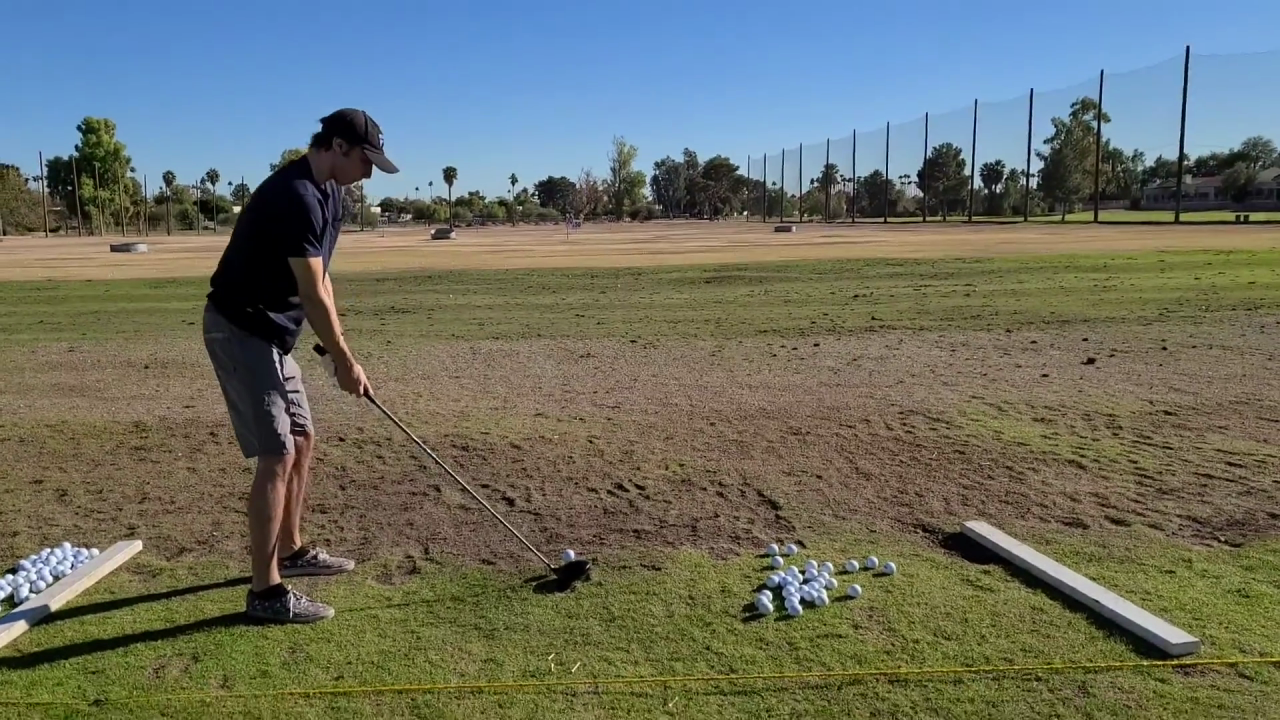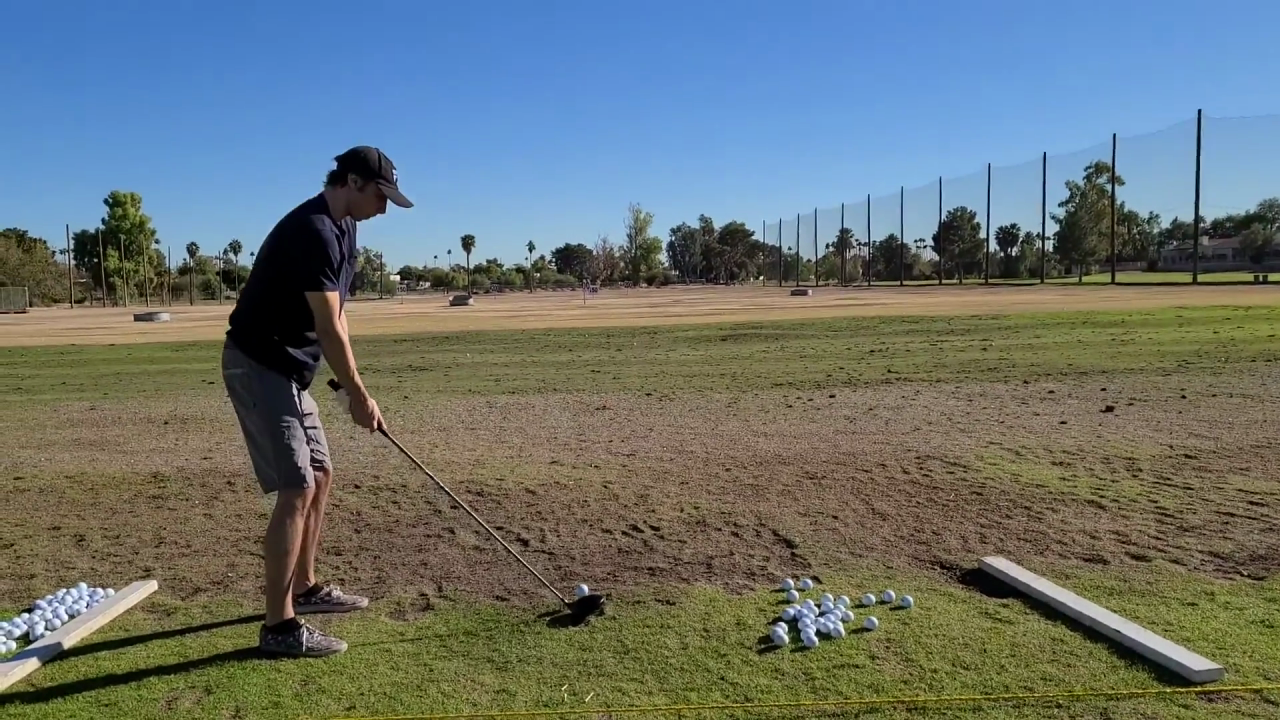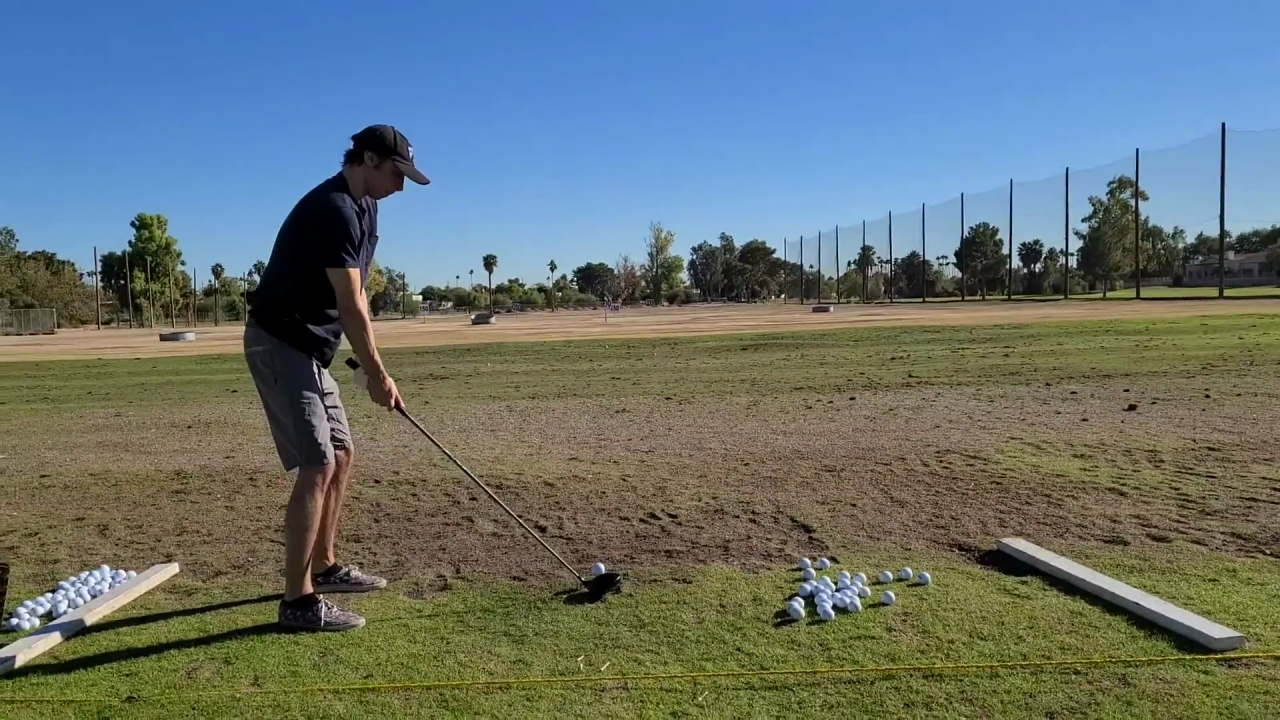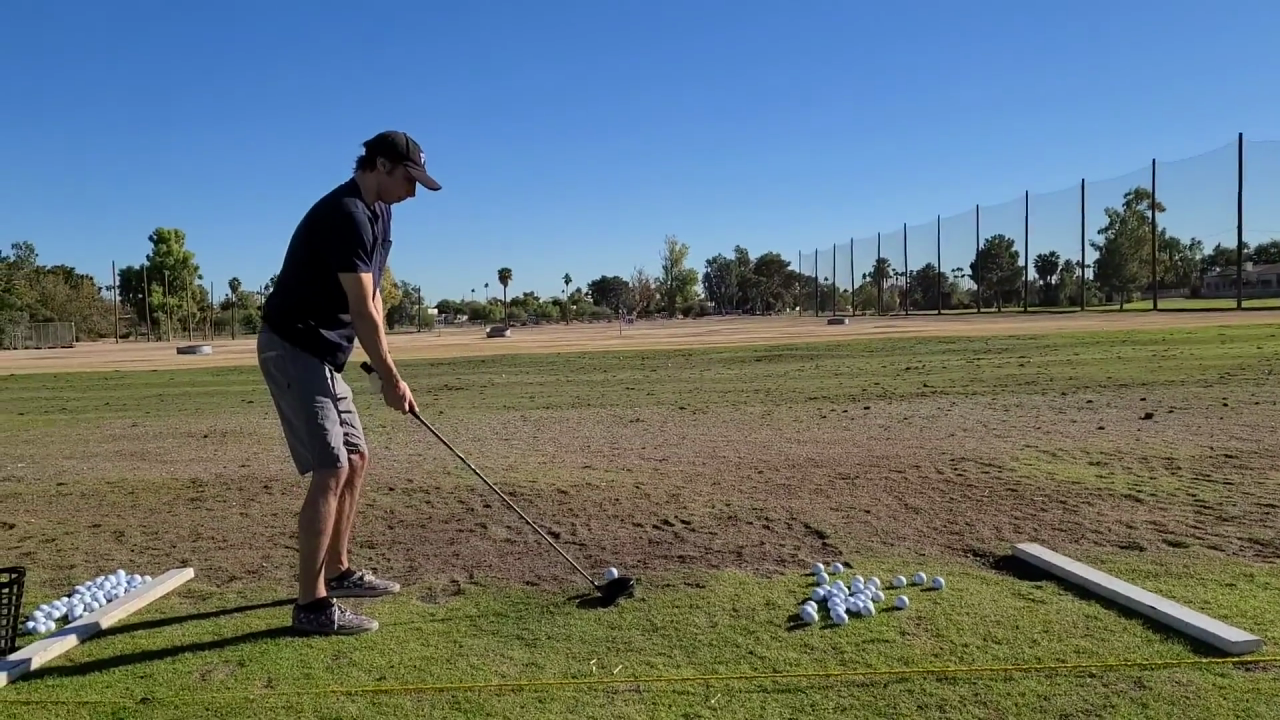
dt=0.5s
person 1, frame 1
left shoulder: (327, 192)
right shoulder: (296, 195)
left elbow: (320, 279)
right elbow: (313, 294)
left wrist: (339, 350)
right wrist: (345, 361)
left hip: (269, 330)
right hip: (241, 330)
left knee: (301, 439)
right knee: (277, 454)
left ankle: (291, 550)
right ankle: (266, 590)
person 1, frame 2
left shoulder: (342, 228)
right shoulder: (313, 231)
left elbow: (335, 316)
right elbow: (329, 329)
left wrist: (351, 386)
right wrist: (359, 395)
left hip: (286, 366)
right hip: (260, 366)
left knee: (319, 476)
right knee: (297, 488)
left ankle: (304, 587)
right ankle: (279, 625)
person 1, frame 3
left shoulder: (363, 207)
right shoulder: (333, 210)
left elbow: (355, 295)
right elbow: (350, 306)
left wrist: (368, 364)
right wrist: (378, 374)
left hip: (306, 347)
right hip: (282, 346)
left knee: (340, 455)
right knee: (317, 466)
left ankle: (324, 566)
right ankle: (298, 600)
person 1, frame 4
left shoulder: (377, 213)
right shoulder: (345, 215)
left elbow: (372, 298)
right elbow: (362, 311)
left wrist: (383, 367)
right wrist: (391, 378)
left hip: (320, 352)
right hip: (294, 350)
left knee: (355, 460)
right knee: (331, 470)
left ankle: (338, 571)
right ankle: (312, 603)
